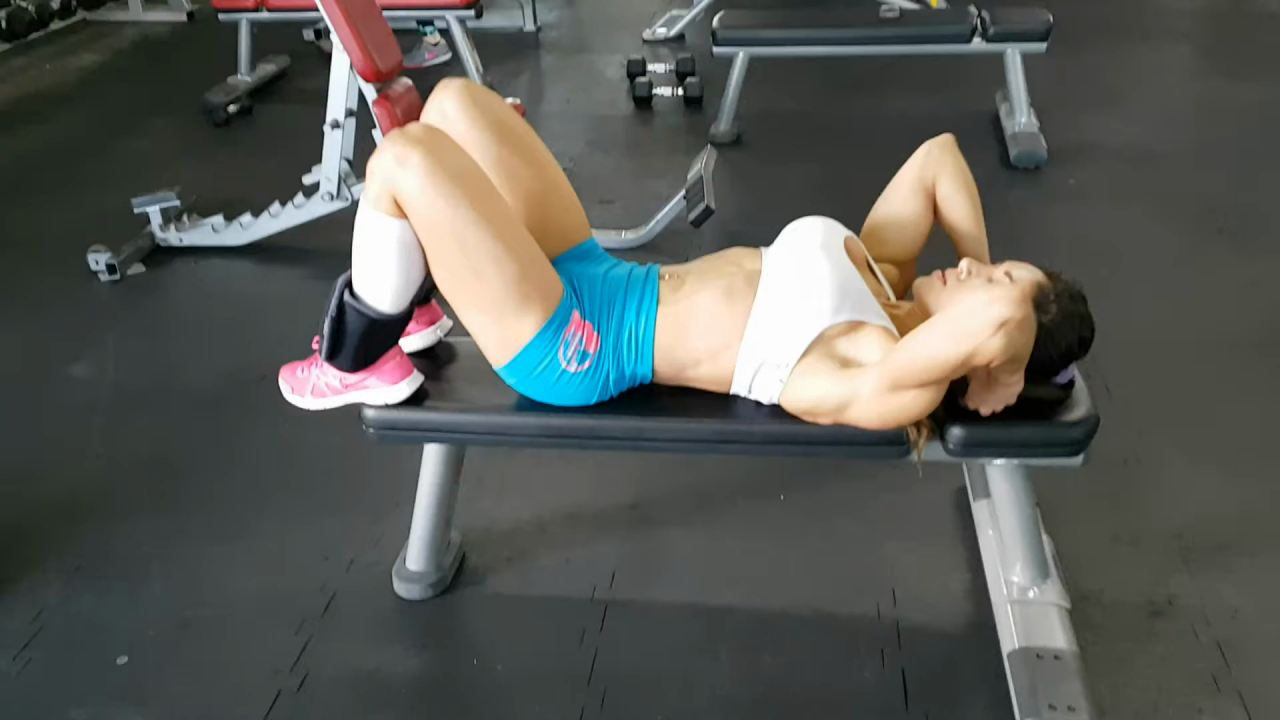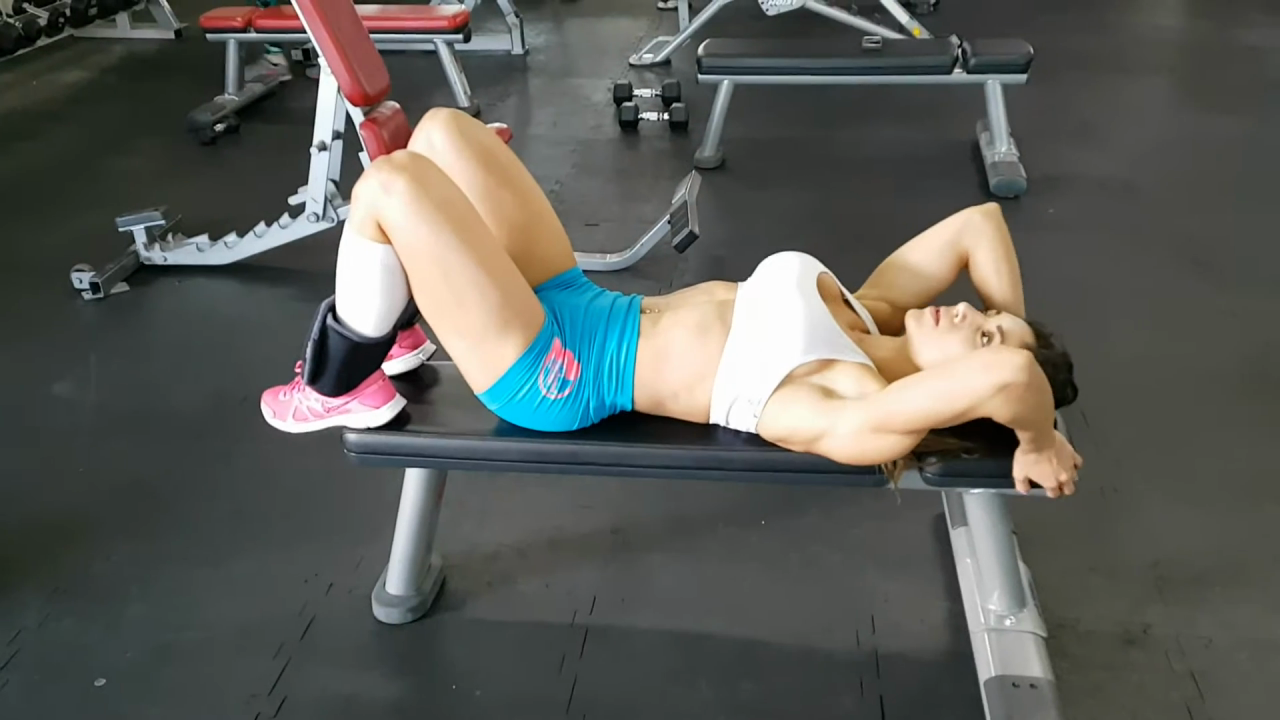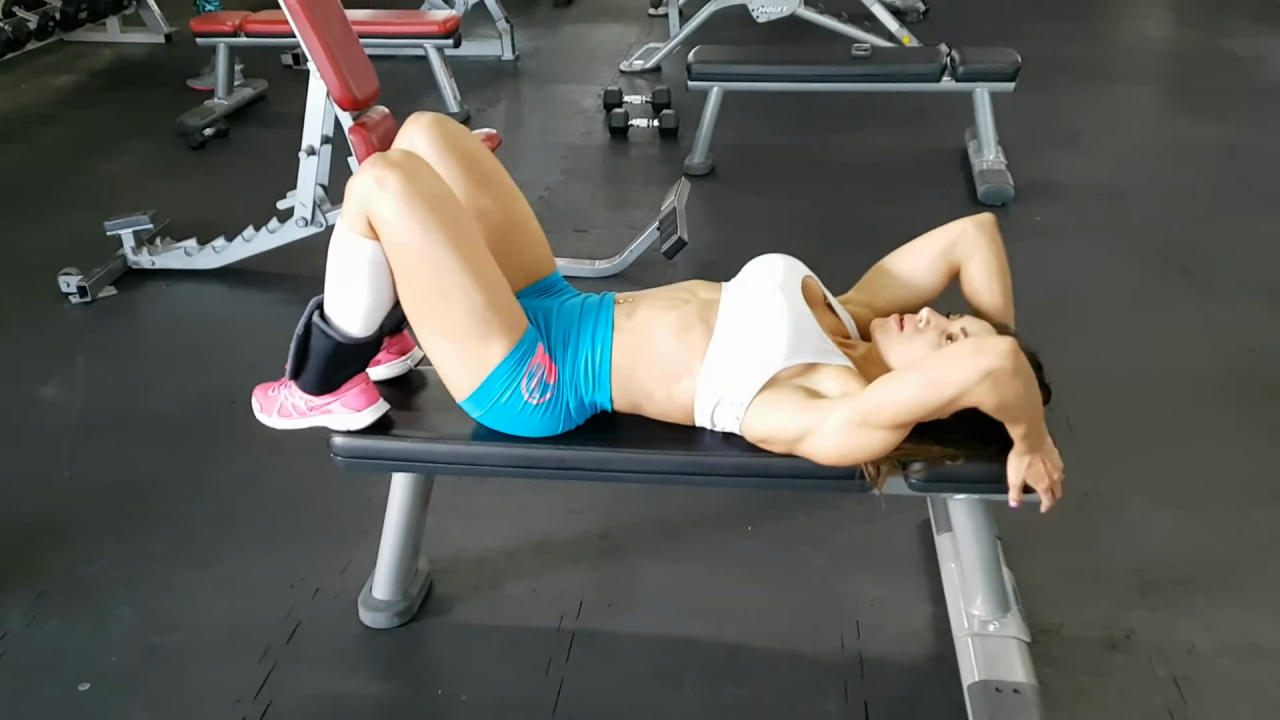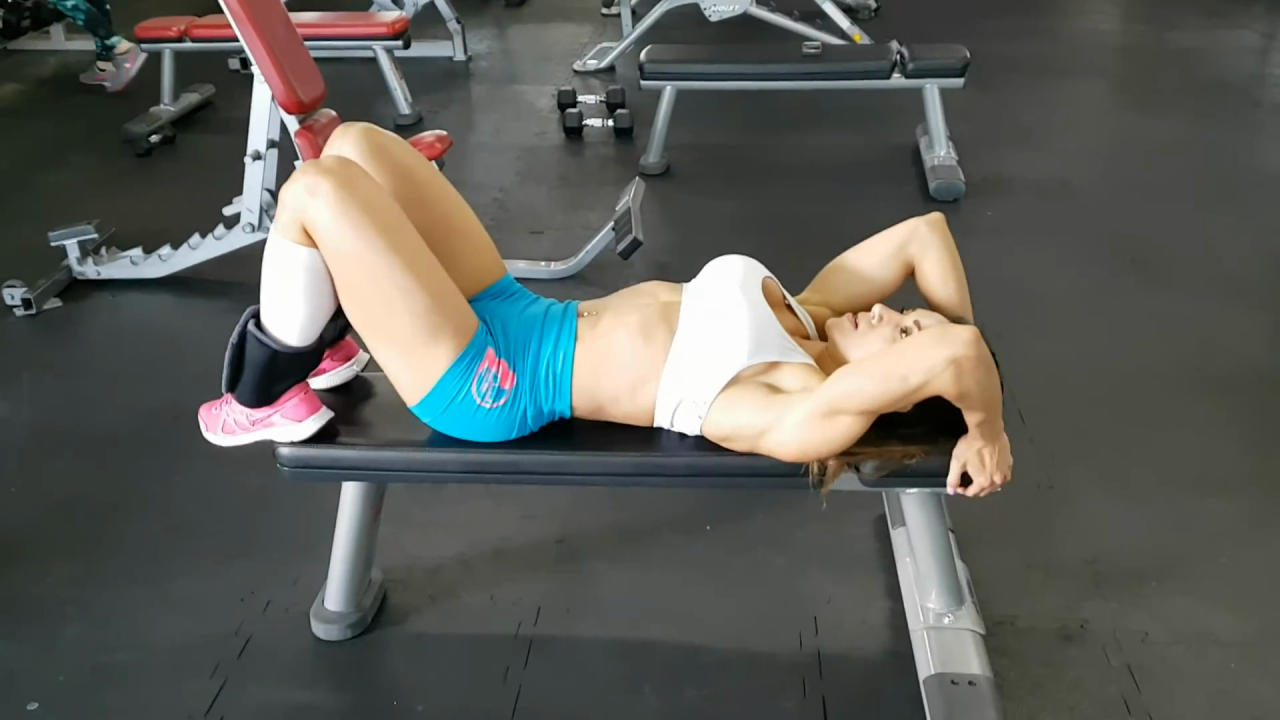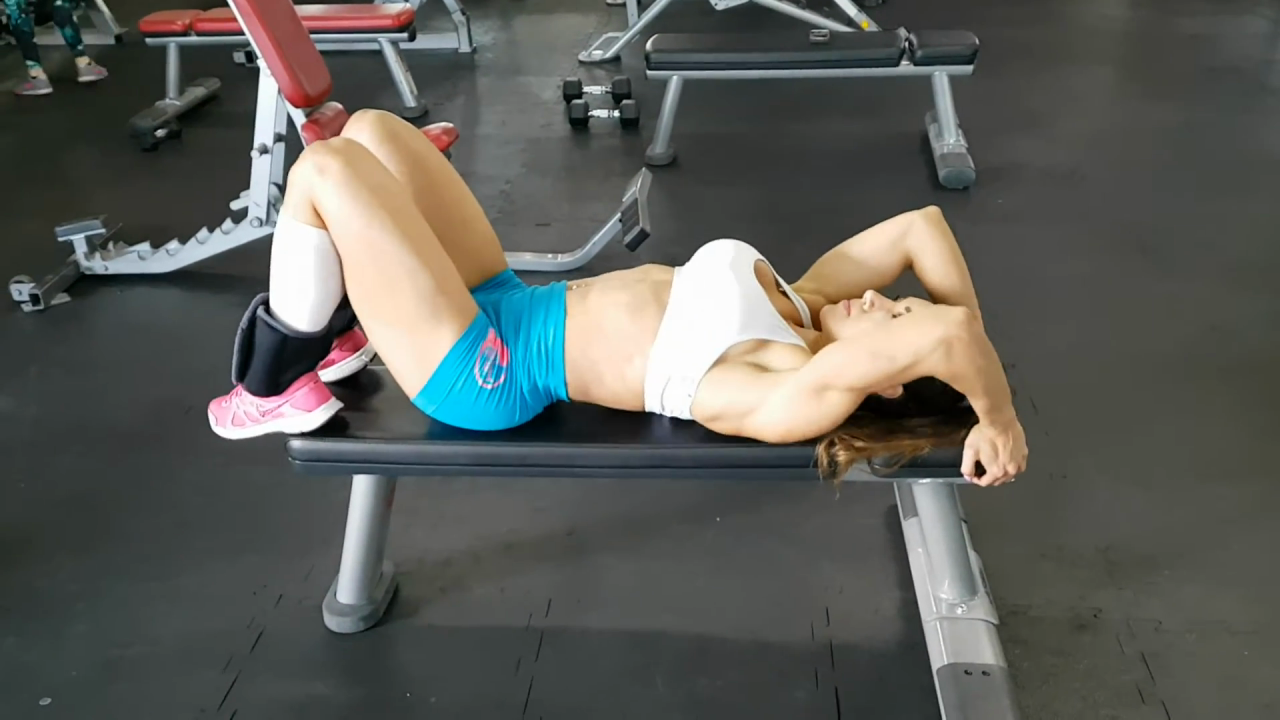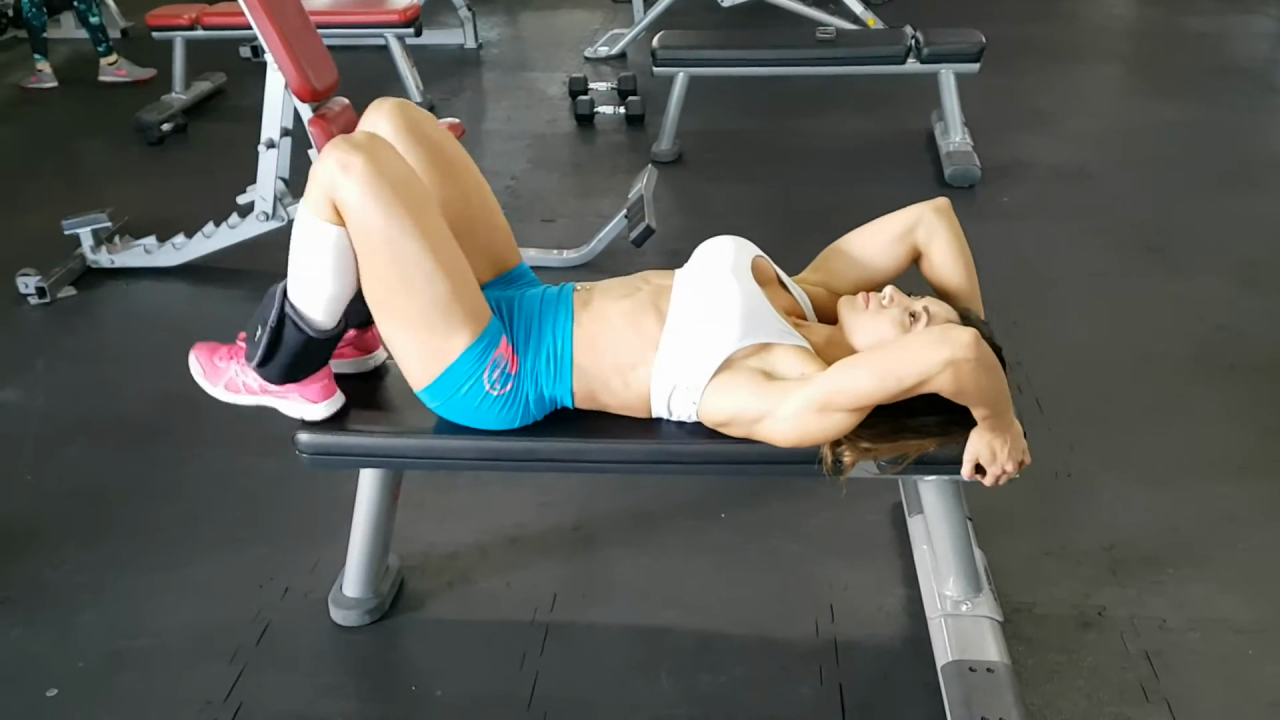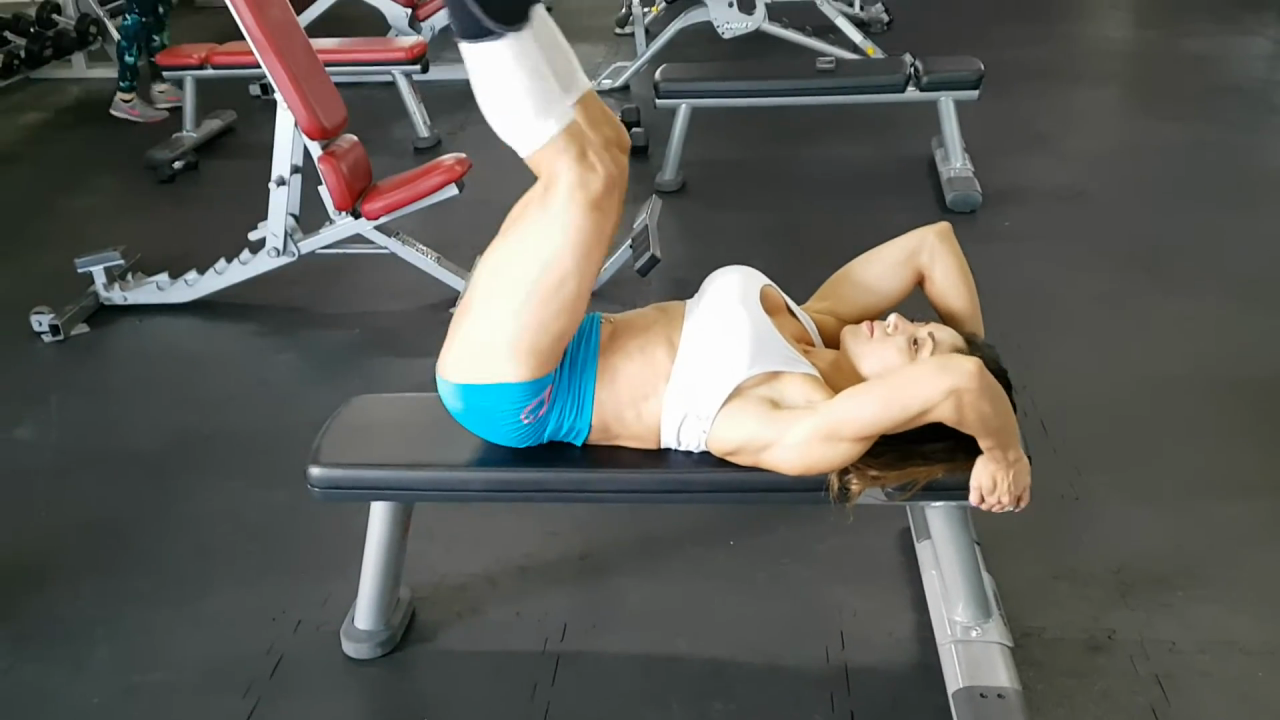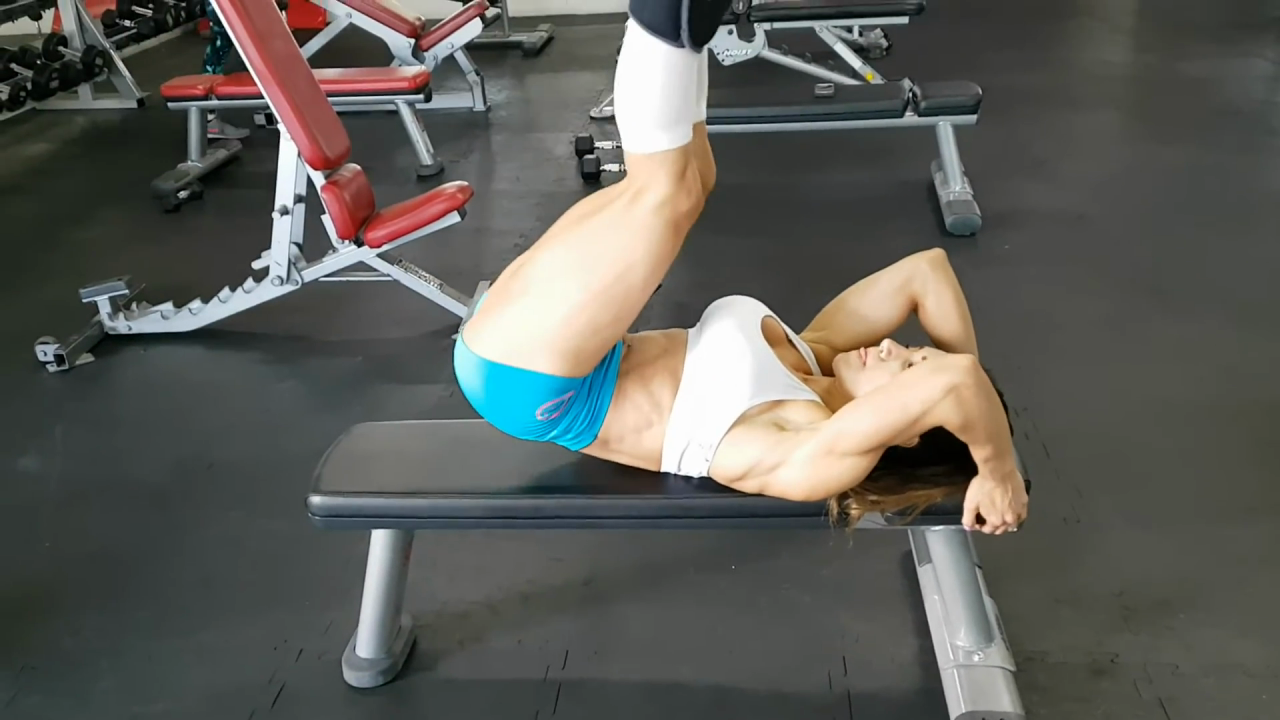
dt=0.7s
person 1, frame 1
left shoulder: (894, 387)
right shoulder: (884, 281)
left elbow: (998, 314)
right elbow: (938, 155)
left wrist: (1003, 372)
right wrist: (994, 276)
left hip: (570, 351)
right hip: (595, 286)
left knee: (403, 157)
right knee: (454, 99)
left ankle: (360, 365)
right ankle: (400, 303)
person 1, frame 2
left shoulder: (873, 413)
right shoulder: (869, 319)
left elbow: (1006, 383)
right elbow: (979, 220)
left wrist: (1037, 440)
right wrist: (1019, 337)
left hip: (550, 378)
right hip: (577, 309)
left knee: (389, 183)
right knee: (441, 128)
left ankle: (343, 389)
right ankle: (392, 332)
person 1, frame 3
left shoulder: (850, 419)
right shoulder: (854, 323)
left elbow: (991, 364)
right elbow: (973, 232)
left wrist: (1030, 443)
right wrist: (1006, 343)
left hip: (527, 384)
right hip: (557, 317)
left knee: (381, 180)
right knee: (422, 133)
left ankle: (329, 387)
right ankle: (380, 333)
person 1, frame 4
left shoulder: (813, 414)
right shoulder: (806, 321)
left elbow: (957, 356)
right elbow: (925, 229)
left wrist: (985, 429)
right wrist: (964, 335)
left hip: (486, 387)
right hip: (512, 317)
left knee: (315, 188)
right knee: (352, 145)
left ankle: (270, 395)
right ankle: (327, 338)
person 1, frame 5
left shoulder: (803, 397)
right shoulder: (804, 310)
left elbow: (948, 337)
right elbow: (922, 225)
left wrist: (996, 417)
right wrist: (978, 336)
left hip: (481, 374)
right hip: (507, 311)
left knee: (323, 169)
right knee: (367, 131)
left ankle: (278, 386)
right ankle: (333, 330)
person 1, frame 6
left shoulder: (811, 401)
right shoulder: (808, 305)
left elbow: (957, 351)
right elbow: (929, 217)
left wrist: (998, 421)
right wrist: (978, 331)
left hip: (491, 375)
right hip: (519, 304)
left knee: (349, 163)
right knee: (389, 121)
left ankle: (288, 366)
right ankle: (346, 321)
person 1, frame 7
left shoulder: (817, 428)
right shoulder: (820, 333)
left elbow: (955, 382)
right elbow: (934, 243)
left wrist: (1004, 454)
right wrist: (983, 369)
left hip: (504, 396)
right hip: (529, 371)
left knee: (586, 168)
right knee: (596, 140)
person 1, frame 8
left shoulder: (821, 458)
right shoulder: (814, 360)
right elbow: (926, 270)
left wrist: (997, 471)
right wrist: (975, 383)
left knee: (668, 187)
